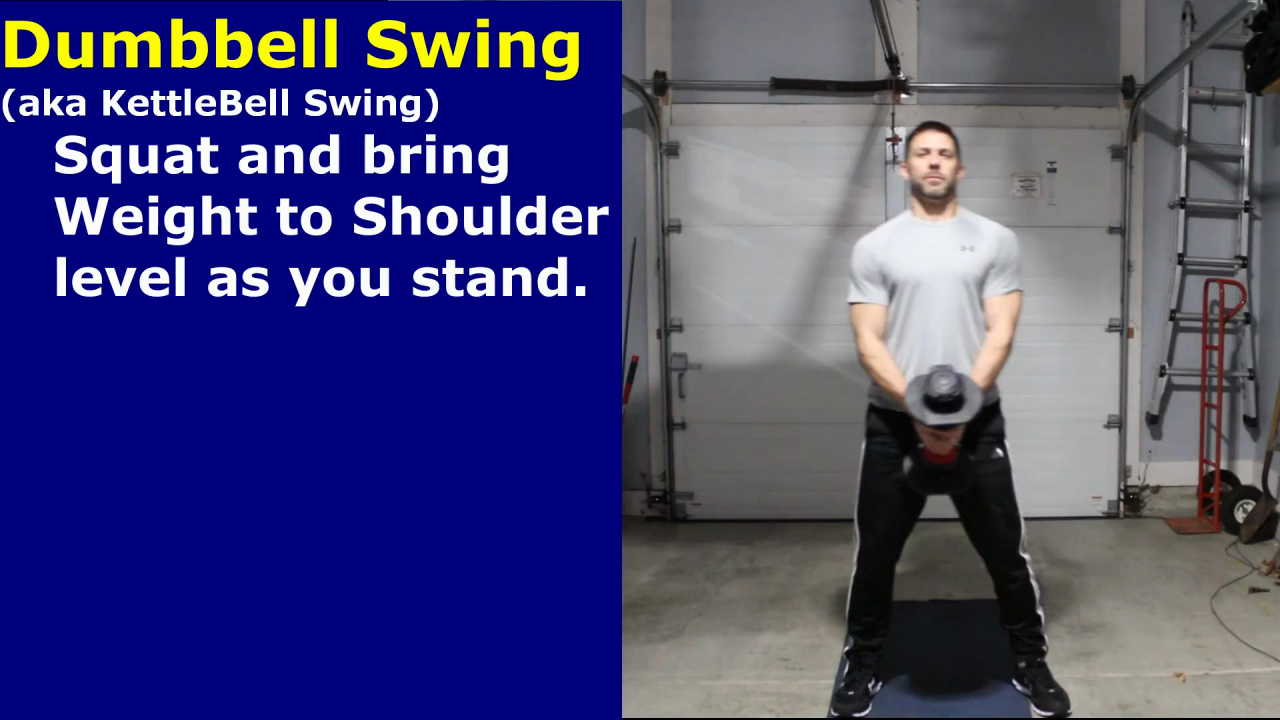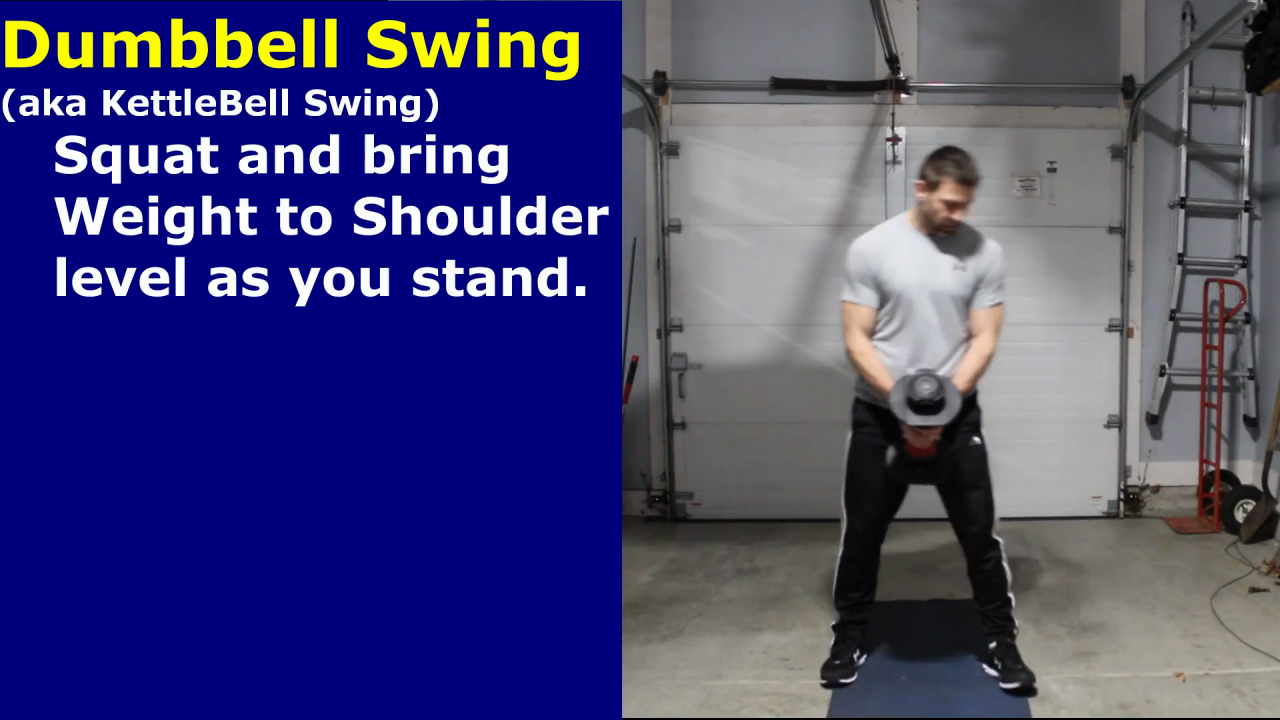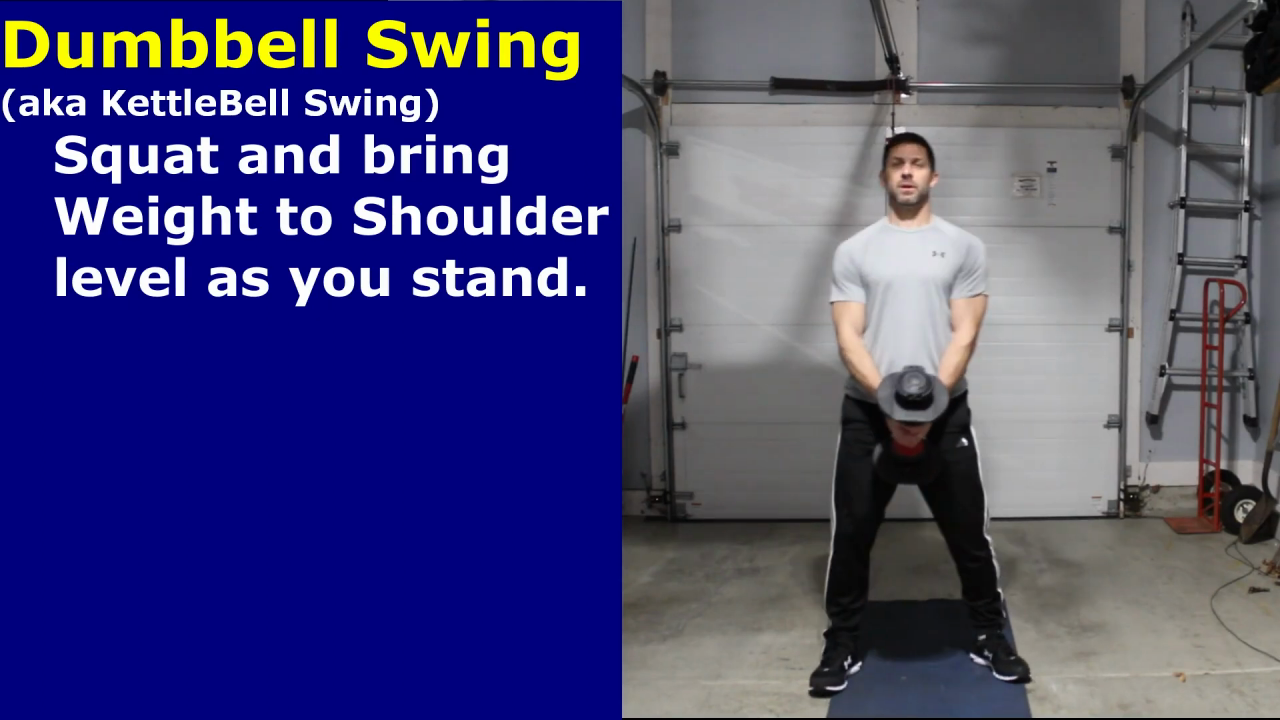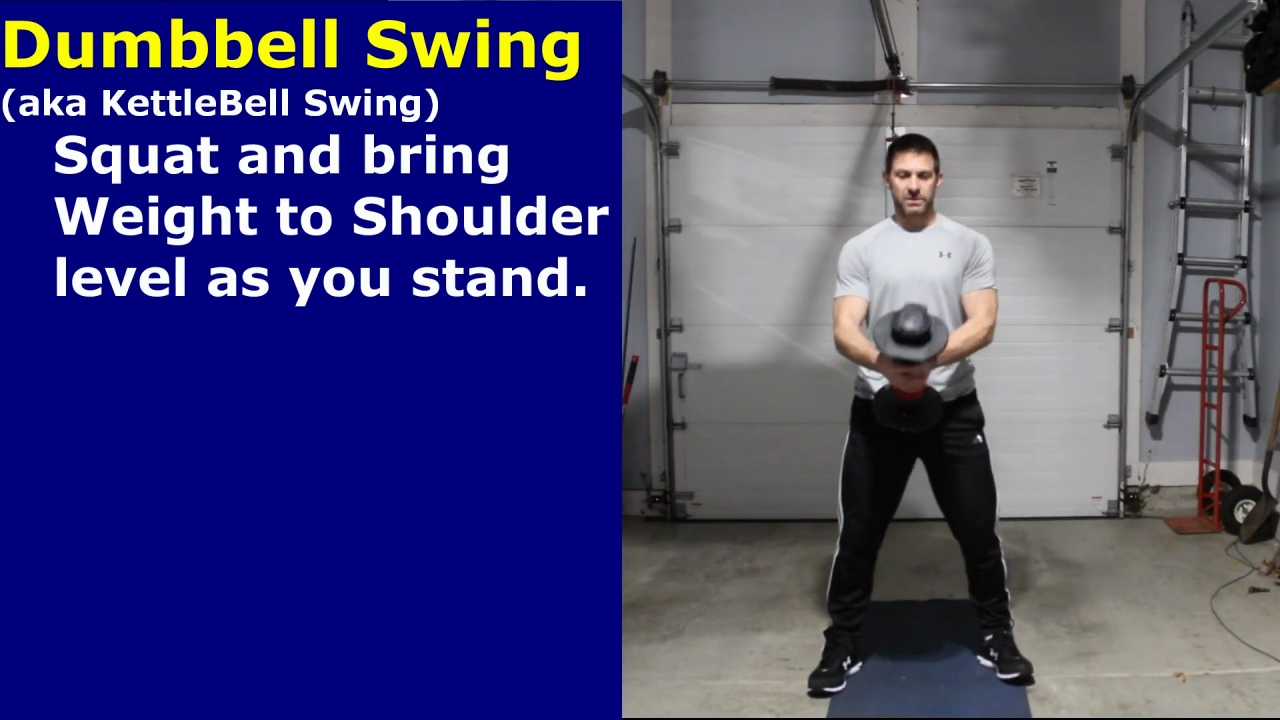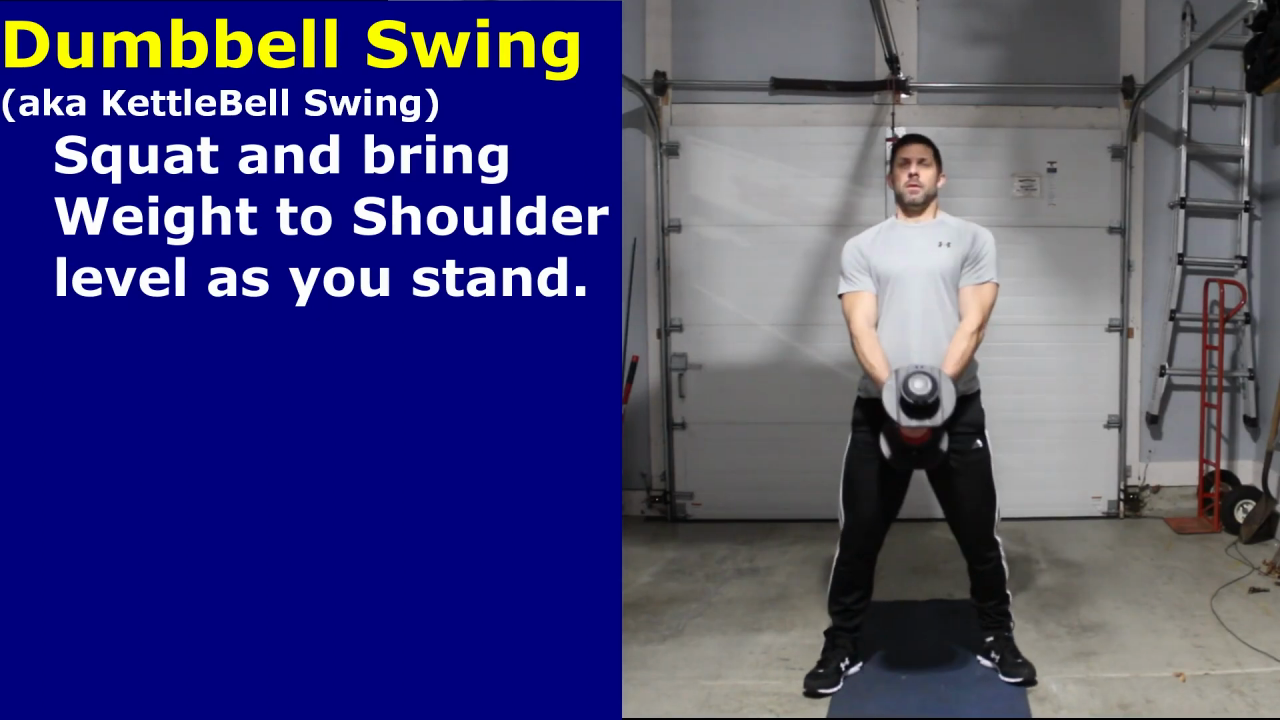
dt=1s
person 1, frame 1
left shoulder: (997, 240)
right shoulder: (875, 246)
left elbow: (1001, 333)
right elbow: (868, 341)
right wrist: (916, 407)
left hip: (978, 419)
right hip: (894, 422)
left knee: (1005, 551)
right knee: (876, 552)
left ankle: (1031, 664)
right ankle: (863, 665)
person 1, frame 2
left shoulder: (986, 254)
right shoulder: (872, 248)
left elbow: (984, 340)
right elbow: (856, 337)
left hip: (957, 411)
right hip: (879, 413)
left knee: (979, 532)
right knee: (862, 532)
left ankle: (1001, 646)
right ankle: (849, 639)
person 1, frame 3
left shoulder: (965, 247)
right shoulder: (854, 250)
left elbow: (965, 334)
right elbow: (849, 335)
right wrist: (888, 401)
left hip: (945, 411)
right hip: (867, 412)
left knee: (967, 529)
right knee: (852, 533)
left ankle: (990, 636)
right ankle: (843, 644)
person 1, frame 4
left shoulder: (970, 244)
right shoulder: (860, 249)
left elbow: (983, 323)
right elbow: (844, 328)
left wrist: (934, 357)
right wrist: (881, 358)
left hip: (953, 408)
right hip: (877, 409)
left knee: (978, 529)
right knee: (859, 533)
left ankle: (996, 637)
right ankle: (842, 646)
person 1, frame 5
left shoulder: (973, 238)
right shoulder: (862, 246)
left elbow: (972, 322)
right elbow: (861, 328)
left hip: (958, 408)
right hip: (877, 410)
left knee: (978, 533)
right knee: (859, 535)
left ankle: (997, 639)
right ankle: (842, 646)
